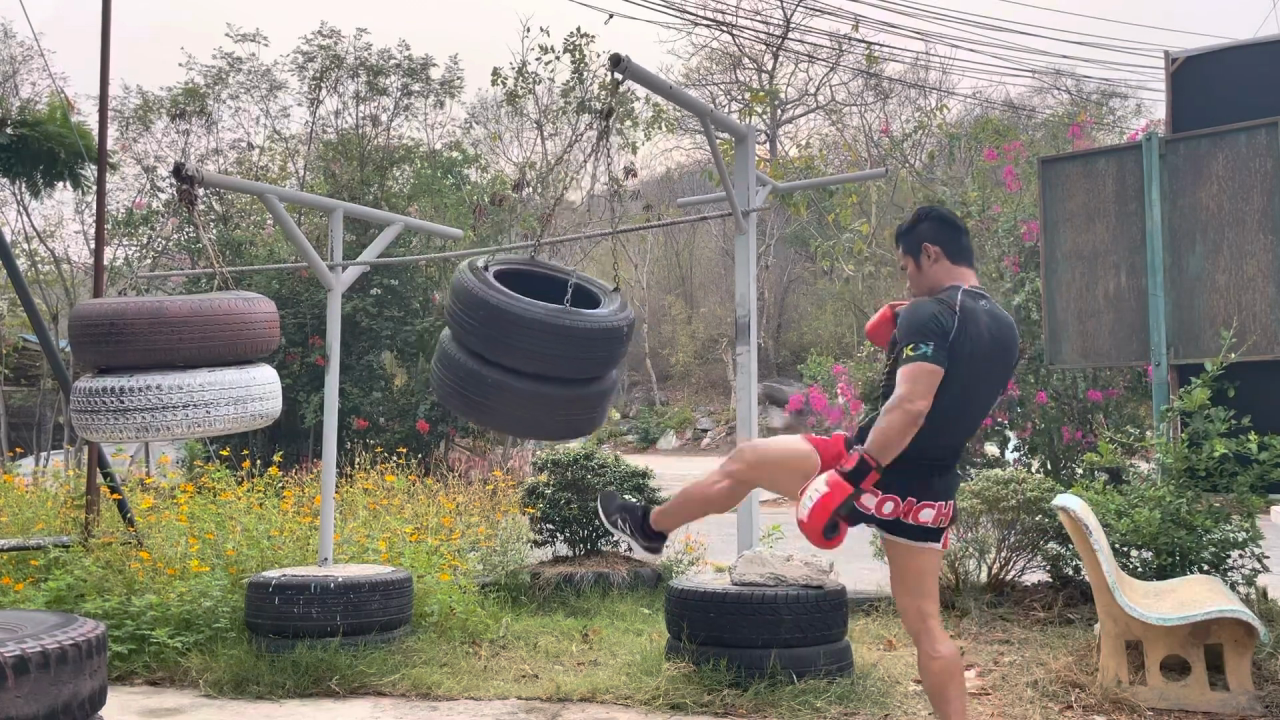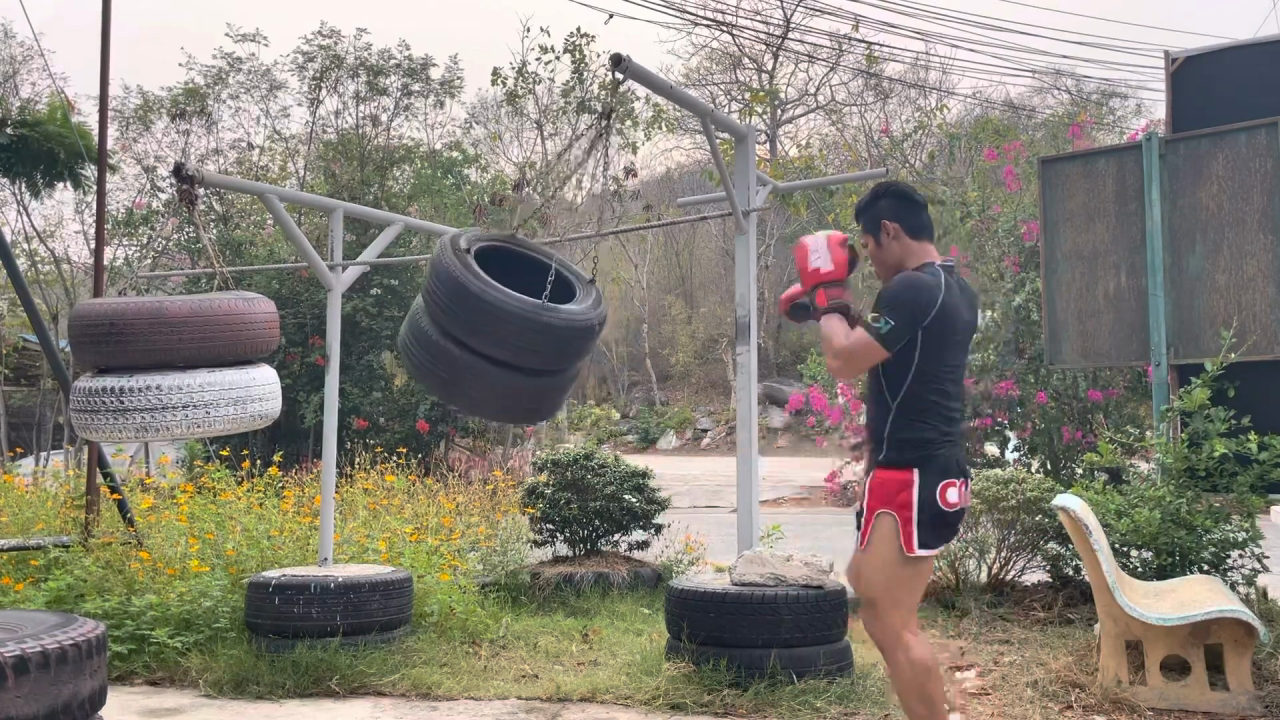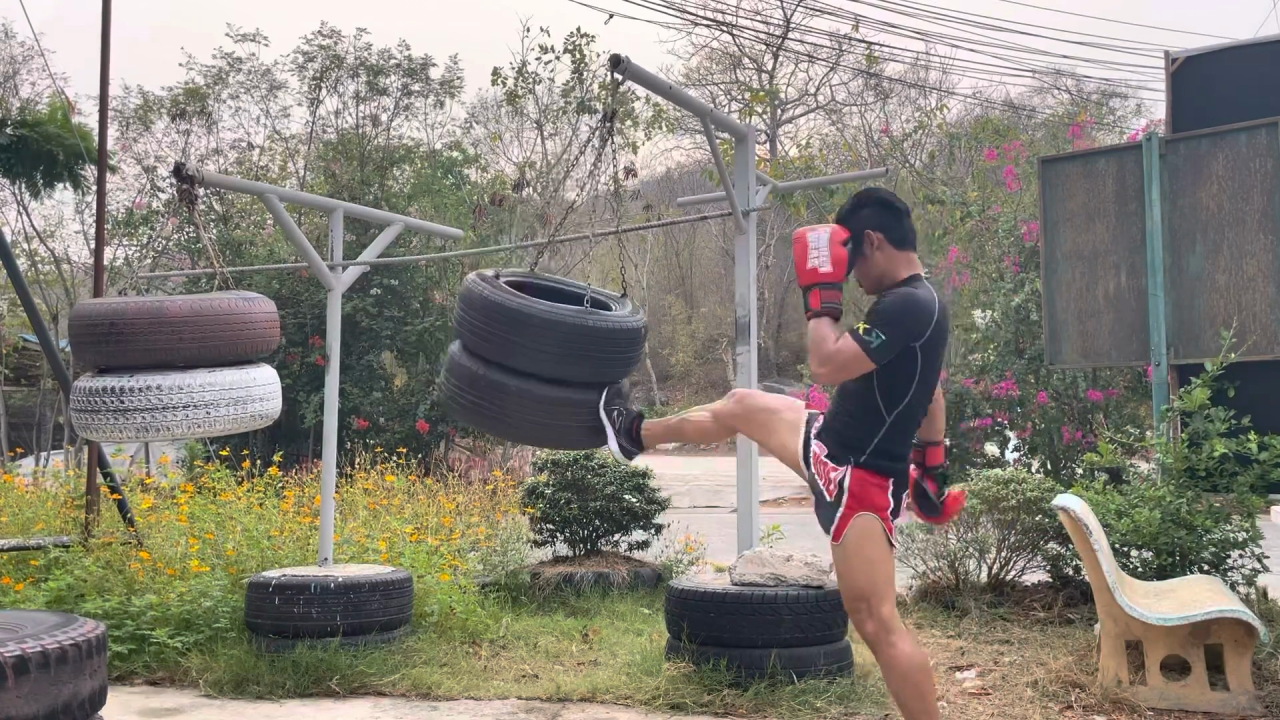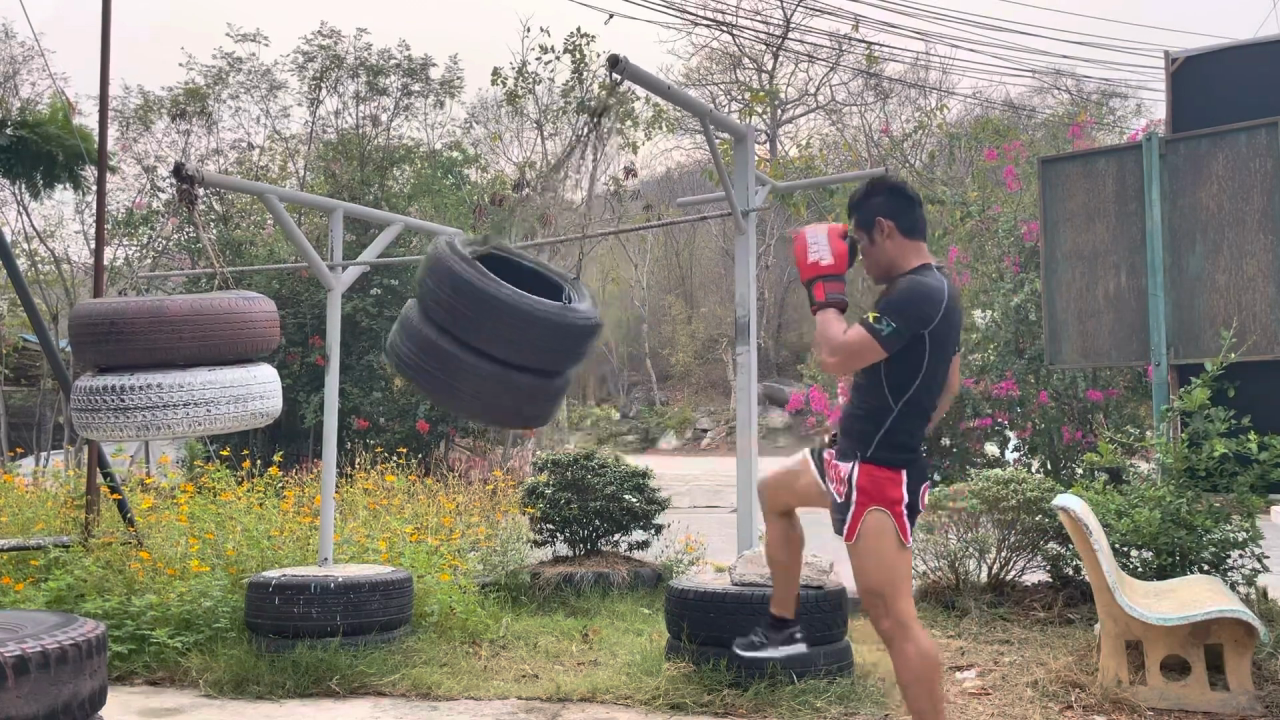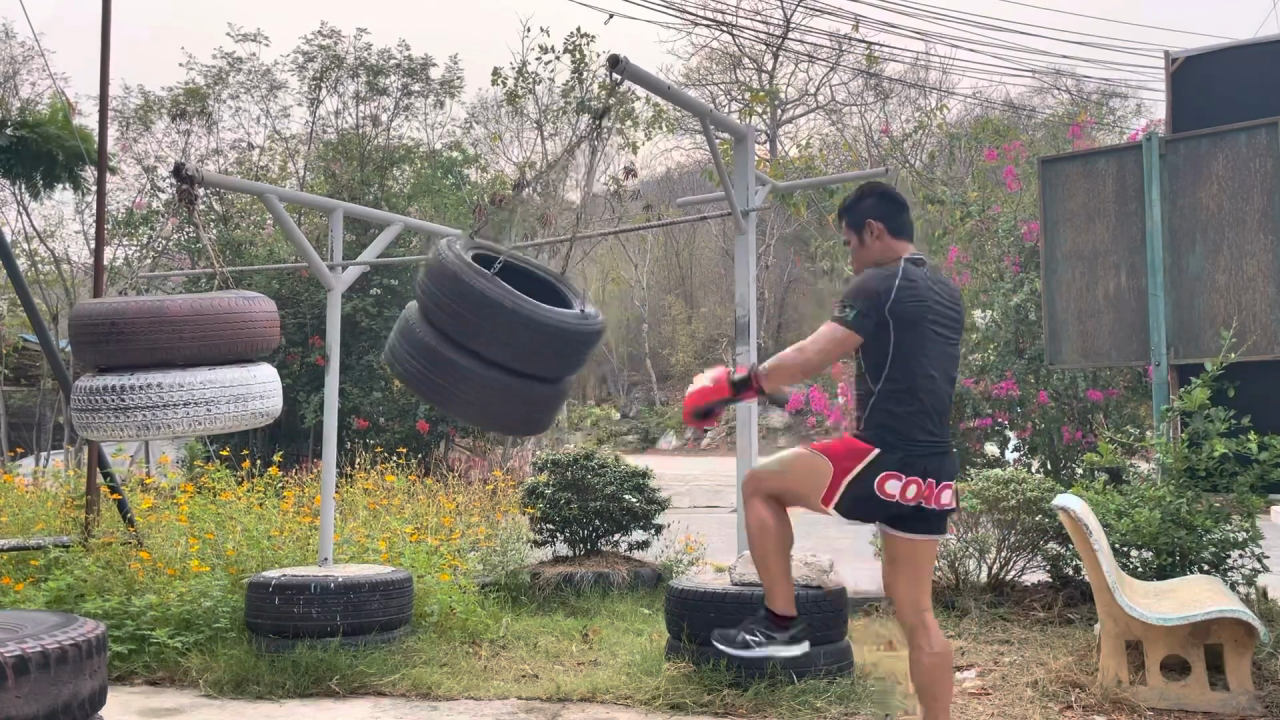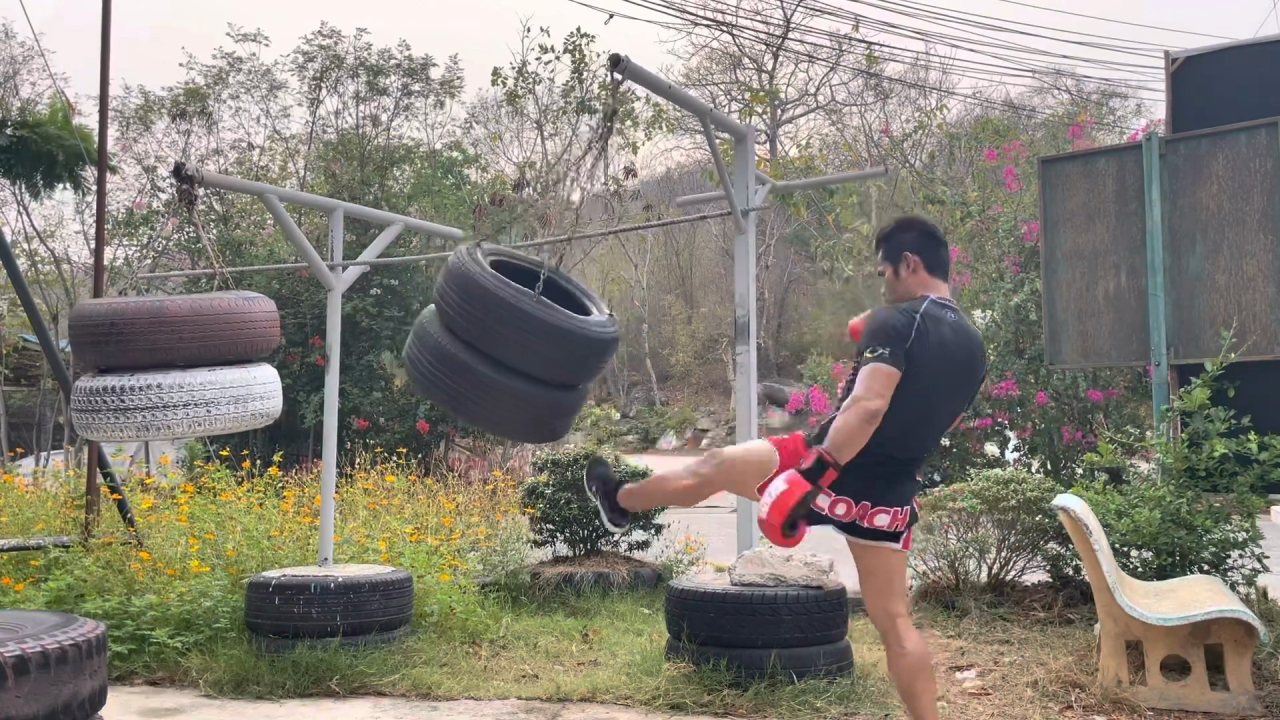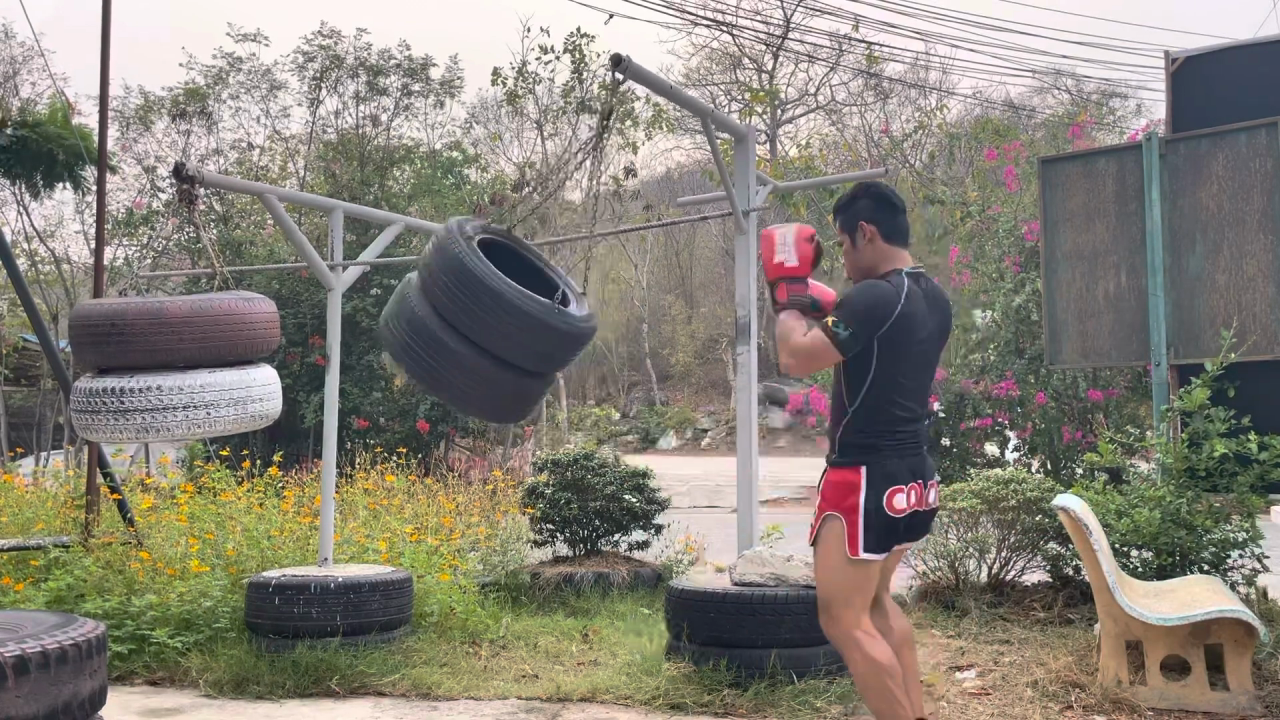
dt=0.3s
person 1, frame 1
left shoulder: (934, 316)
right shoulder: (1004, 330)
left elbow: (910, 405)
left wrist: (859, 472)
left hip: (877, 481)
right hip: (933, 498)
left knee: (743, 463)
right knee: (922, 623)
left ankle: (649, 526)
person 1, frame 2
left shoulder: (911, 289)
right shoulder: (954, 291)
left elbow: (844, 361)
left wrist: (823, 293)
right wrist: (839, 309)
left hip: (905, 475)
right hip: (941, 476)
left knee: (892, 626)
right knee: (868, 585)
person 1, frame 3
left shoulder: (909, 309)
right shoulder: (908, 302)
left elbow: (827, 365)
right elbow: (928, 395)
left wrist: (819, 293)
right wrist: (929, 465)
left hip: (859, 476)
right hip: (830, 440)
left knee: (876, 622)
right knee: (741, 406)
right ankle: (638, 432)
person 1, frame 4
left shoulder: (913, 297)
right shoulder: (933, 289)
left elbow: (835, 356)
right elbow: (949, 382)
left wrist: (823, 285)
left hip: (879, 474)
right hip: (853, 452)
left knee: (890, 615)
right knee: (774, 492)
right ankle: (783, 625)
person 1, frame 5
left shoulder: (881, 287)
right shoulder: (948, 294)
left elbow: (811, 358)
left wrist: (738, 383)
left hip: (878, 461)
right hip: (934, 477)
left knee: (761, 486)
right knee: (915, 613)
left ankle: (782, 622)
person 1, frame 6
left shoulder: (896, 322)
right shoulder: (974, 347)
left elbow: (867, 406)
left wrist: (812, 474)
left hip: (830, 475)
right hip: (891, 499)
left knee: (712, 468)
right knee: (895, 622)
left ankle: (620, 501)
person 1, frame 7
left shoulder: (875, 298)
right shoulder: (934, 299)
left elbow: (797, 359)
left wrist: (787, 288)
right wrist: (830, 306)
left hip: (863, 477)
right hip: (909, 475)
left knee: (845, 622)
right knee: (877, 604)
